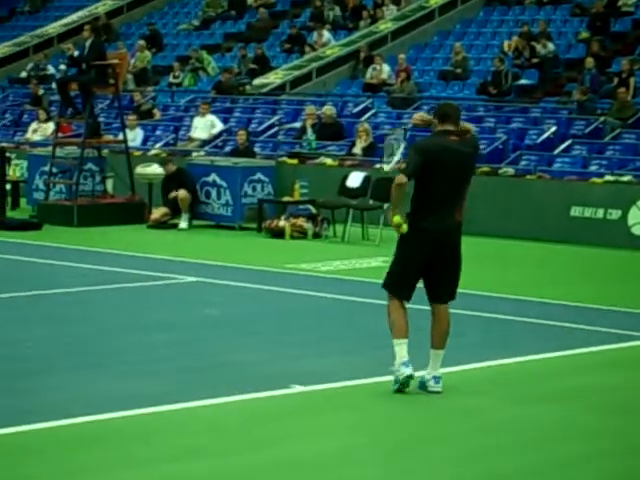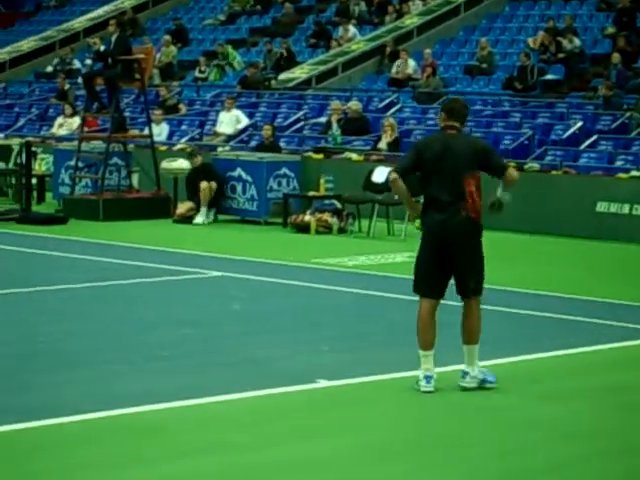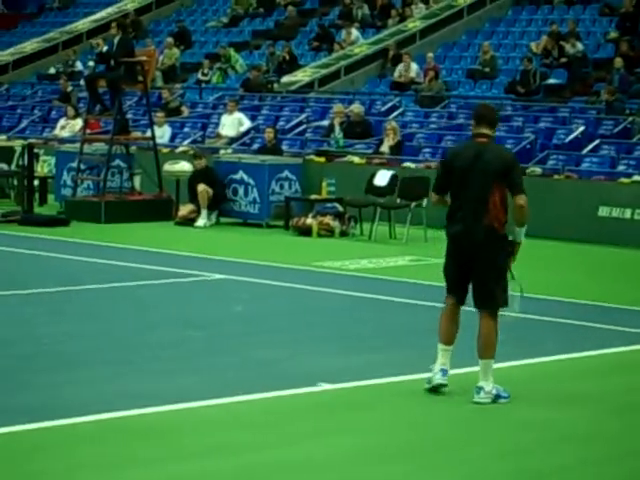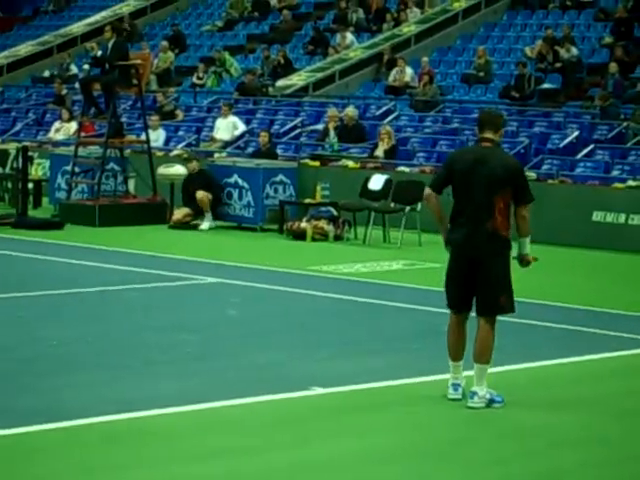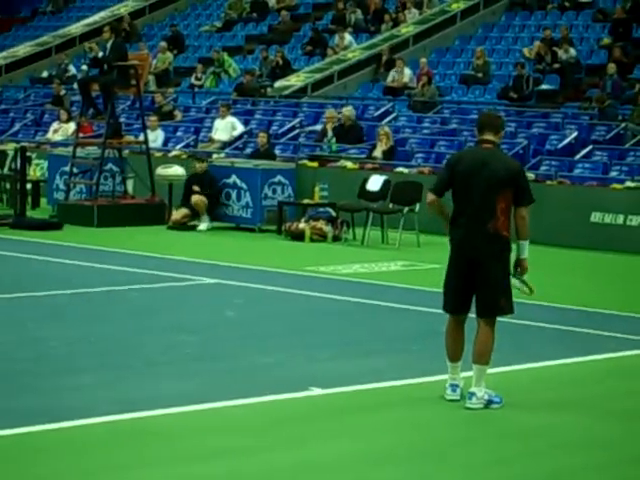
dt=0.5s
person 1, frame 1
left shoulder: (424, 146)
right shoulder: (468, 148)
left elbow: (401, 180)
right elbow: (469, 129)
left wrist: (395, 209)
right wrist: (441, 121)
left hip: (419, 231)
right hip: (450, 233)
left knee: (396, 298)
right knee: (440, 303)
left ankle: (402, 362)
right ankle: (434, 374)
person 1, frame 2
left shoulder: (424, 146)
right shoulder: (476, 147)
left elbow: (395, 178)
right elbow: (512, 176)
left wrist: (413, 208)
left hip: (434, 228)
right hip: (465, 229)
left knee: (428, 301)
right knee: (471, 299)
left ankle: (426, 374)
right ankle: (471, 371)
person 1, frame 3
left shoulder: (453, 154)
right shoulder: (505, 157)
left elbow: (436, 197)
right elbow: (520, 202)
right wrist: (518, 237)
left hip: (458, 237)
right hip: (490, 239)
left knee: (452, 301)
right knee: (487, 311)
left ankle: (441, 367)
right ankle: (485, 385)
person 1, frame 4
left shoulder: (457, 158)
right shoulder: (511, 164)
left elbow: (430, 193)
right elbow: (522, 213)
left wrist: (445, 229)
right wrist: (524, 248)
left hip: (460, 244)
right hip: (493, 247)
left knee: (457, 314)
right knee: (487, 318)
left ankle: (455, 382)
right ankle: (479, 390)
person 1, frame 5
left shoulder: (458, 159)
right shoulder: (512, 167)
left elbow: (432, 199)
right elbow: (521, 214)
right wrist: (523, 254)
left hip: (461, 246)
right hip: (493, 249)
left knee: (456, 315)
right knee: (486, 319)
left ankle: (453, 382)
right ankle: (477, 391)
